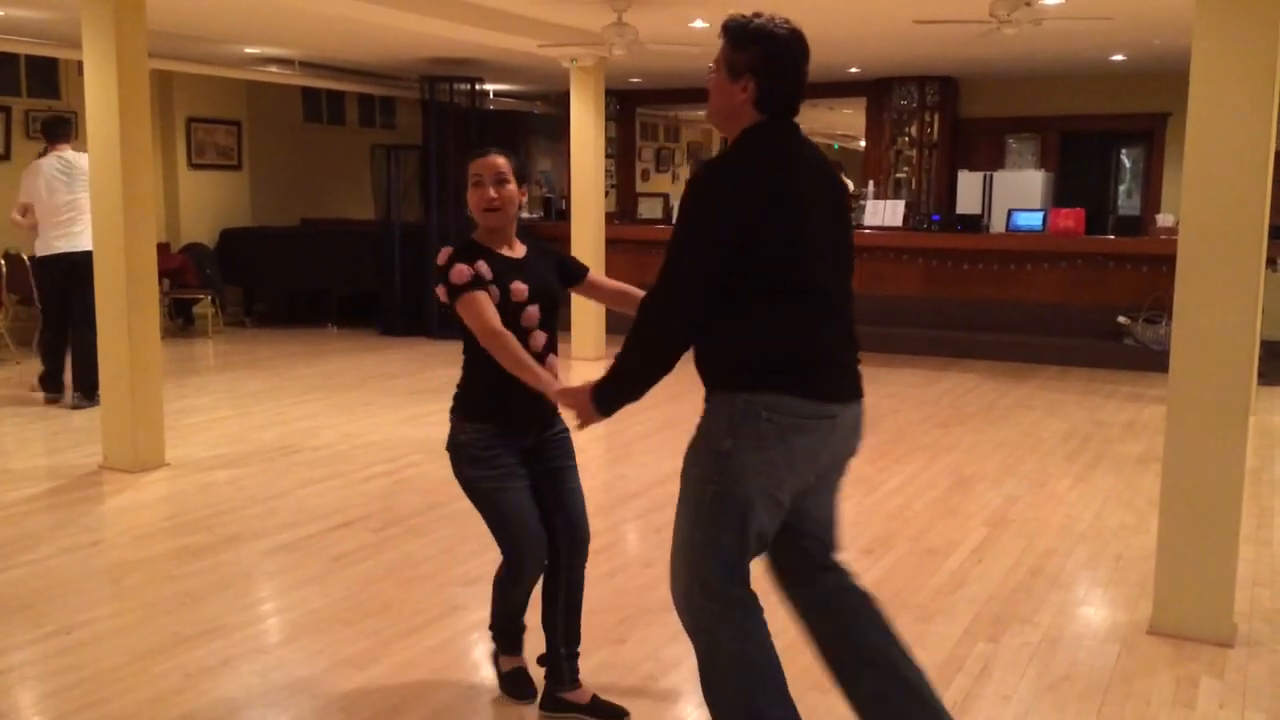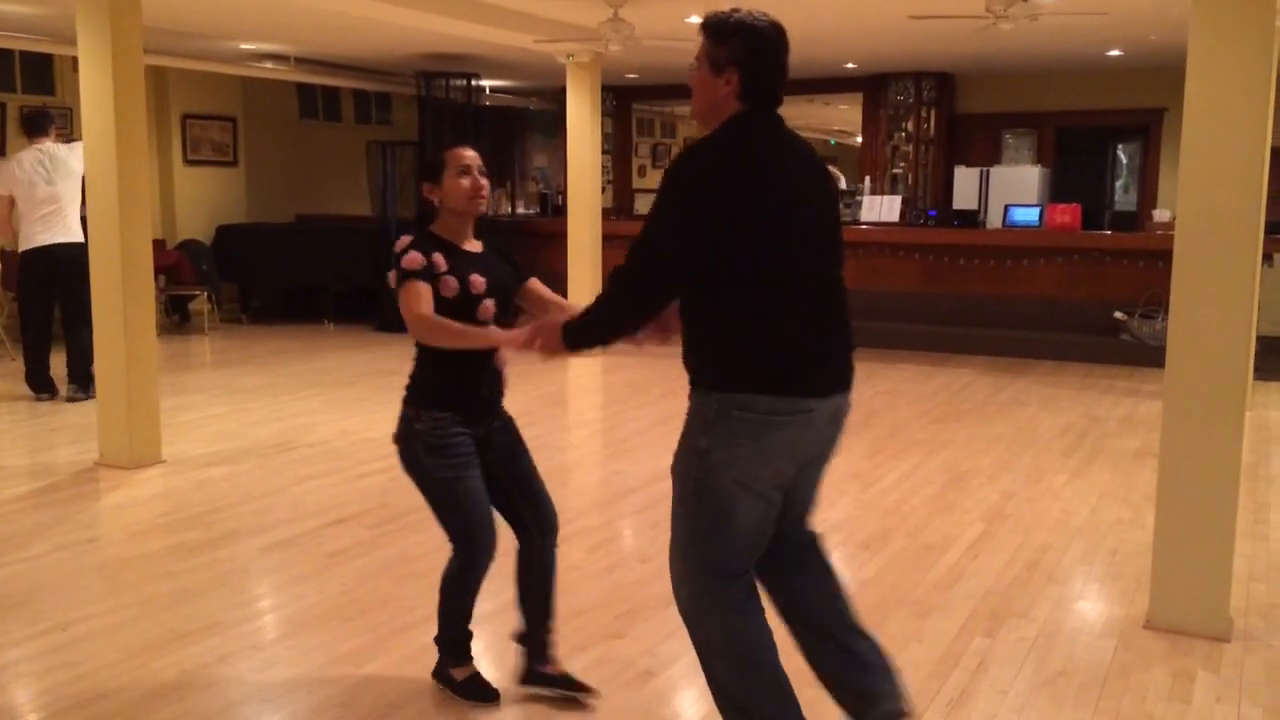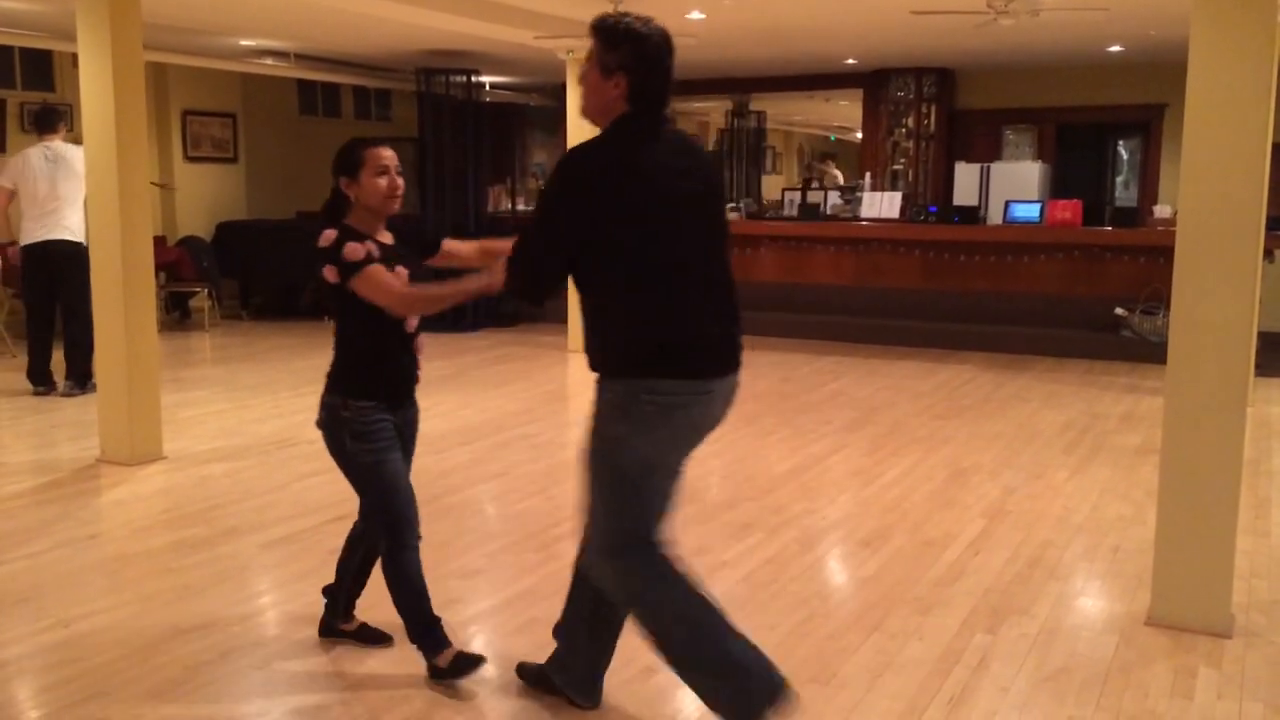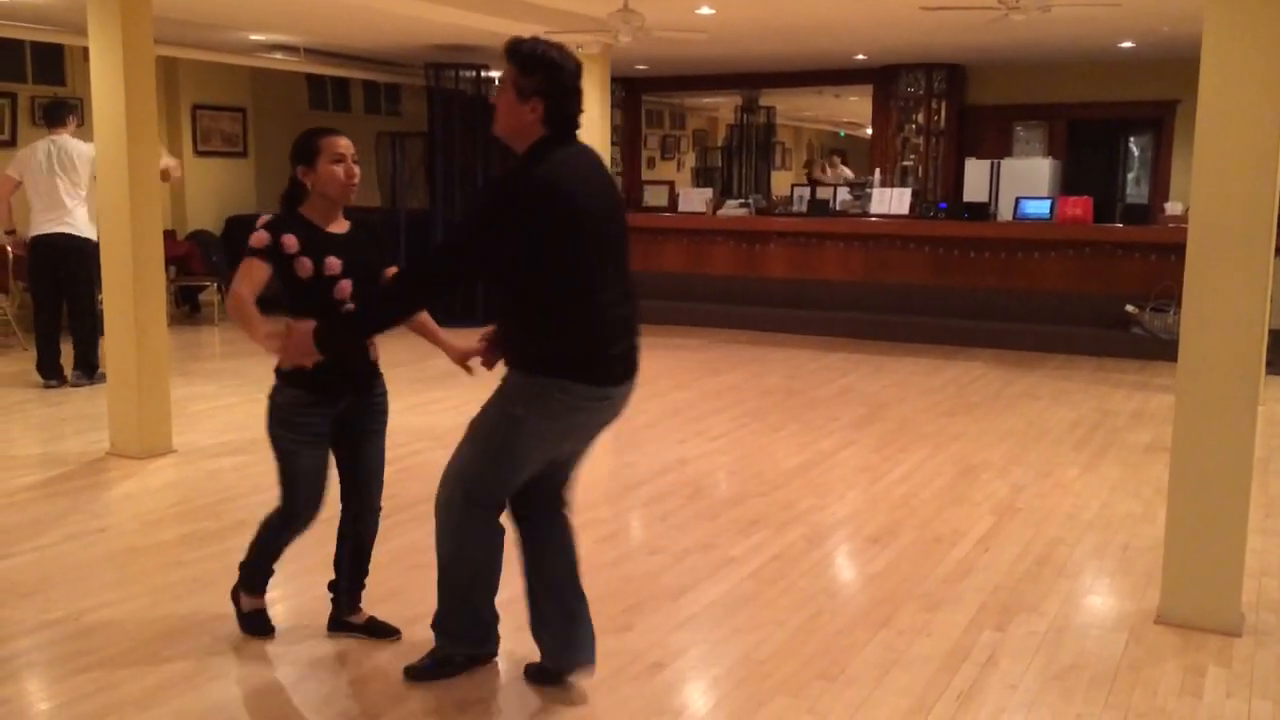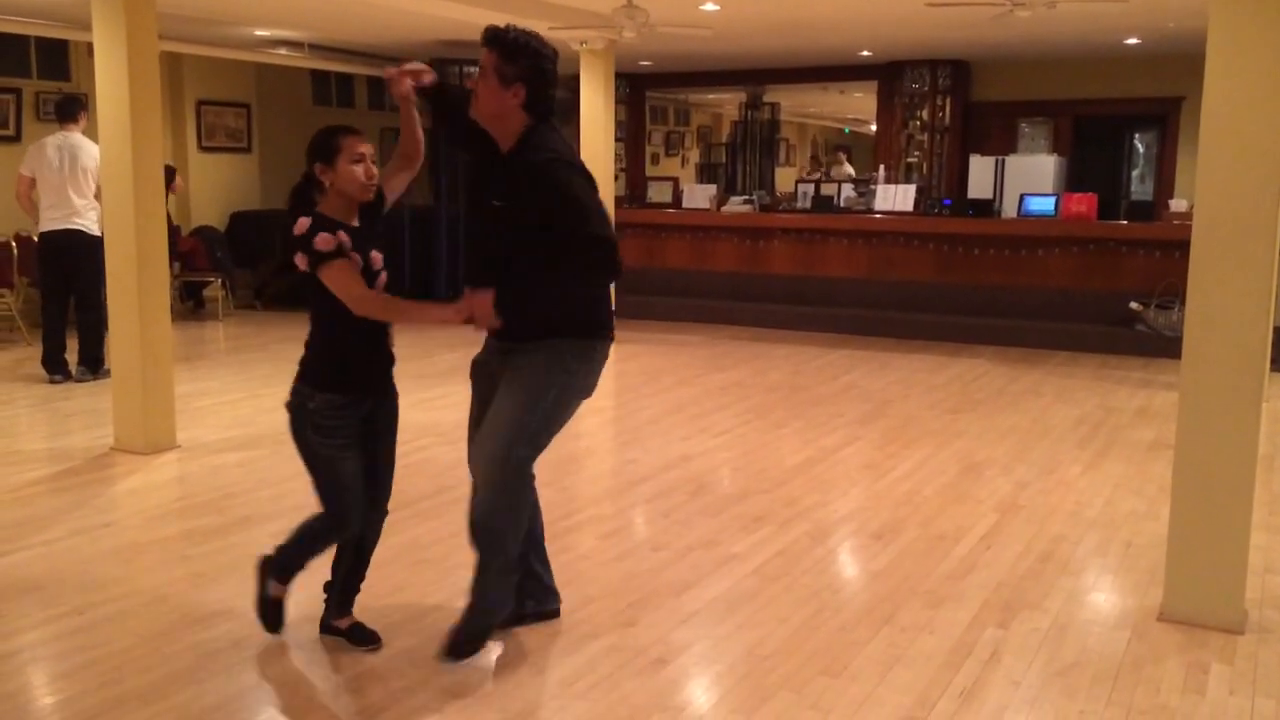
dt=0.4s
person 1, frame 1
left shoulder: (731, 177)
right shoulder: (817, 171)
left elbow: (679, 302)
left wrist: (608, 394)
left hip: (764, 408)
right hip: (833, 403)
left knee: (708, 585)
right knee: (809, 566)
person 1, frame 2
left shoulder: (707, 166)
right shoulder: (805, 164)
left elbow: (644, 283)
left wrist: (568, 335)
right wrist: (706, 327)
left hip: (749, 403)
right hip: (824, 393)
left knee: (711, 575)
right knee: (783, 546)
person 1, frame 3
left shoulder: (589, 168)
right shoulder: (694, 161)
left elbow: (531, 281)
left wrist: (520, 257)
left hip: (646, 383)
right hip: (710, 373)
left knee: (629, 558)
right knee: (615, 530)
person 1, frame 4
left shoulder: (530, 188)
right shoulder: (587, 170)
left elbow: (431, 280)
left wrist: (326, 336)
right wrist: (509, 333)
left hip: (560, 382)
right hip: (607, 373)
left knee: (466, 501)
right knee: (536, 502)
left ankle: (465, 641)
right ankle: (564, 647)
person 1, frame 5
left shoulder: (550, 169)
right shoulder: (502, 150)
left elbow: (602, 262)
left wrist: (507, 304)
right wrist: (430, 93)
left hip: (561, 344)
right hip: (514, 340)
left knee: (498, 467)
right knee: (498, 466)
left ankle: (488, 604)
right ankle: (532, 594)
person 2, frame 1
left shoulder: (545, 259)
right shoulder: (460, 261)
left elbow: (618, 295)
right elbow: (493, 336)
right wrist: (558, 387)
left hip: (544, 428)
right hip: (484, 433)
left knee: (572, 544)
right knee: (528, 553)
right ankle: (507, 650)
person 2, frame 2
left shoulder: (497, 258)
right shoulder: (419, 251)
left elbow: (556, 310)
right elbow: (422, 324)
right wrist: (500, 337)
left hip: (490, 418)
right hip: (435, 423)
left knee: (540, 524)
right knee: (476, 545)
left ankle: (539, 658)
right ankle: (453, 661)
person 2, frame 3
left shoulder: (403, 242)
right shoulder: (340, 243)
left elbow: (476, 252)
right elbow: (400, 300)
right wrist: (485, 282)
left hip: (399, 404)
right hip: (357, 409)
left knee: (379, 516)
right knee: (401, 525)
left ankle: (338, 614)
right ankle: (436, 648)
person 2, frame 4
left shoulder: (364, 238)
right shoulder: (280, 232)
right elbow: (238, 300)
left wrist: (449, 344)
right wrist: (271, 338)
left hip: (366, 393)
right hip: (303, 398)
left knee: (365, 506)
right knee: (300, 507)
left ankle: (347, 608)
right ankle: (250, 589)
person 2, frame 5
left shoulder: (366, 215)
right shoulder: (314, 231)
left elbow: (411, 158)
right elbow: (364, 303)
left wrist: (406, 101)
right wrist: (452, 311)
left hip: (377, 392)
right hip: (326, 400)
left knee: (372, 509)
right knee: (345, 513)
left ankle: (338, 611)
right ankle: (277, 574)
person 3, frame 1
left shoulder: (33, 172)
right shoulder: (89, 163)
left elbow: (27, 218)
left hip: (49, 254)
right hip: (85, 251)
left knee: (53, 324)
right knee: (86, 324)
left ankle: (52, 387)
right ankle: (85, 390)
person 3, frame 2
right shoulder: (74, 153)
left hip: (32, 250)
right hip: (71, 246)
left knee: (35, 322)
right knee: (78, 319)
left ankle: (41, 385)
right ankle: (79, 383)
person 3, frame 3
right shoulder: (80, 155)
left hip: (32, 246)
right hip: (70, 243)
left knee: (38, 316)
right knee: (77, 314)
left ankle: (40, 379)
right ankle: (77, 379)
person 3, frame 4
left shoulder: (27, 155)
right shoulder: (85, 151)
right wrist: (164, 162)
left hip: (40, 239)
right hip: (77, 237)
left knee: (46, 310)
right knee: (83, 307)
left ankle: (50, 371)
right ankle: (85, 369)
person 3, frame 5
left shoulder: (38, 150)
right shoulder: (93, 151)
left elbow: (22, 194)
right elbow: (104, 196)
left hip: (49, 235)
right hip: (85, 233)
left knee: (53, 304)
right knee: (90, 303)
left ankle: (55, 367)
right ankle: (89, 365)
